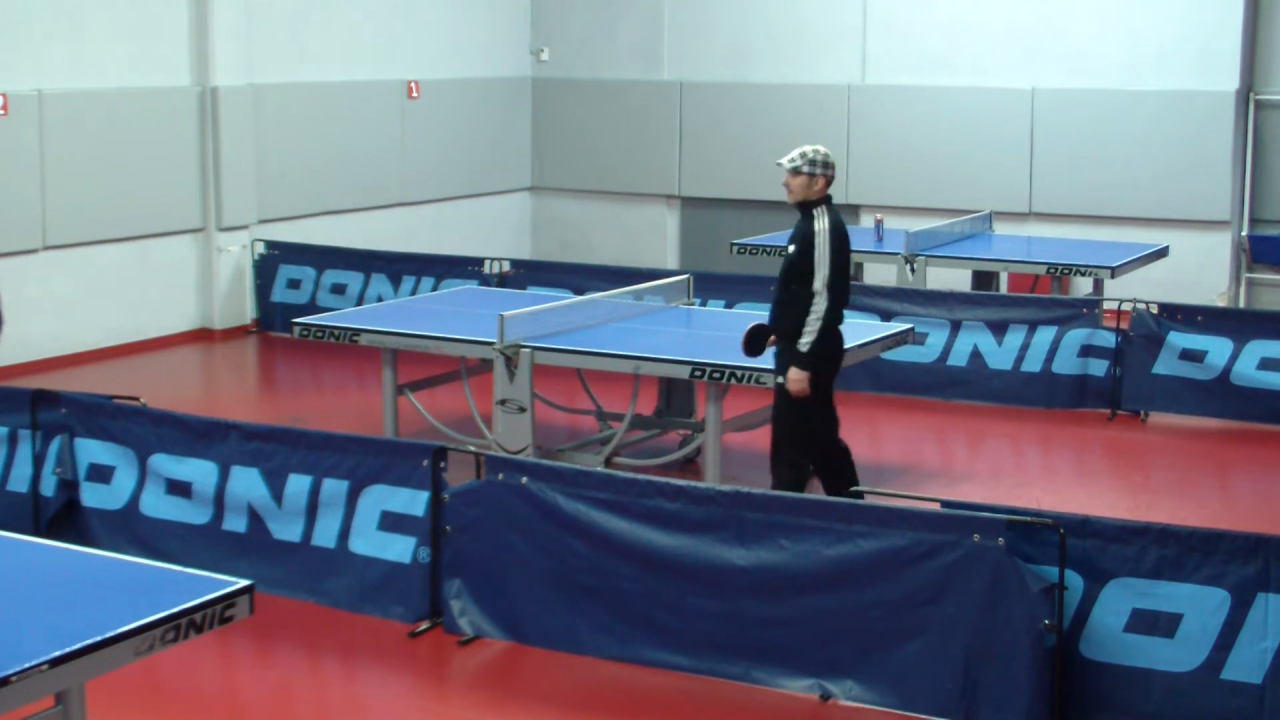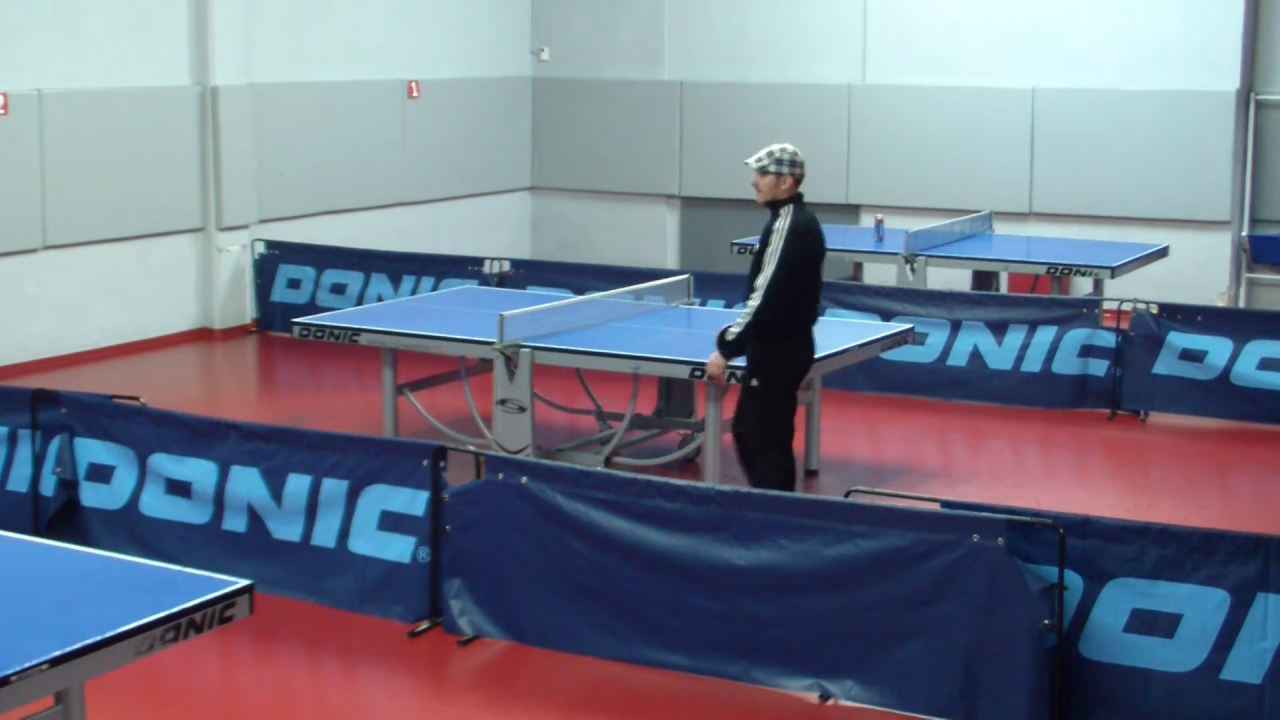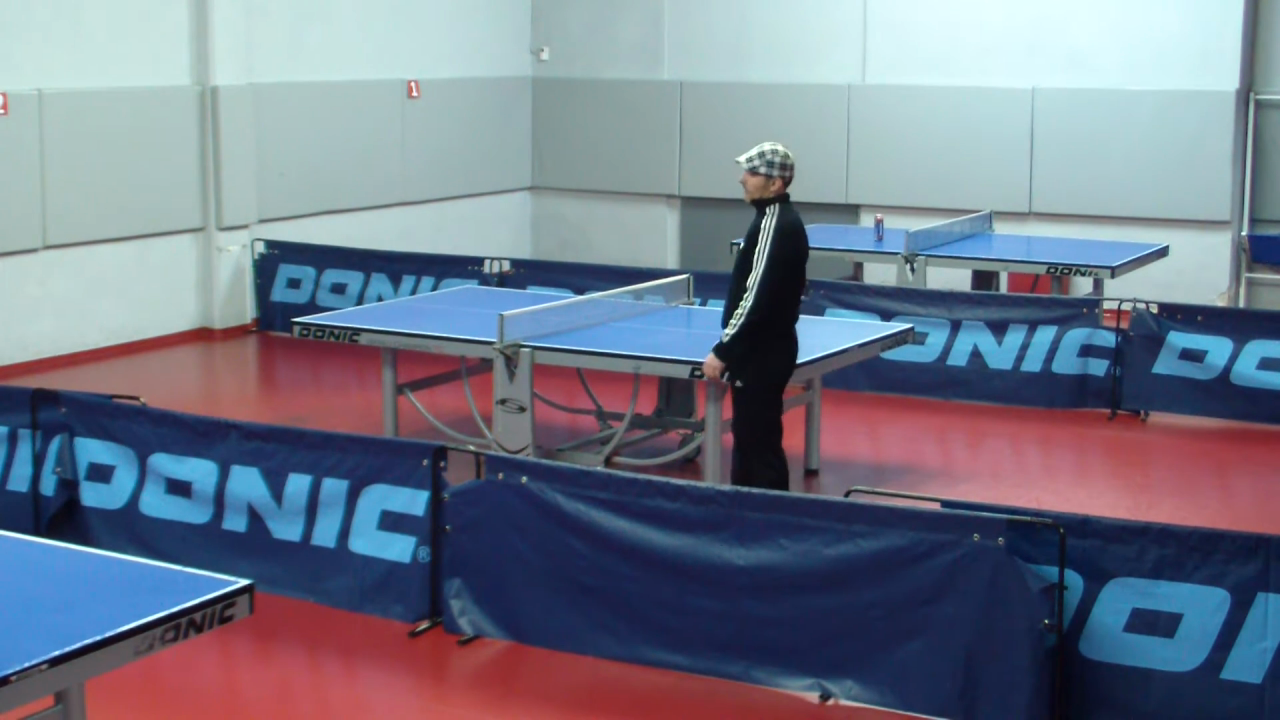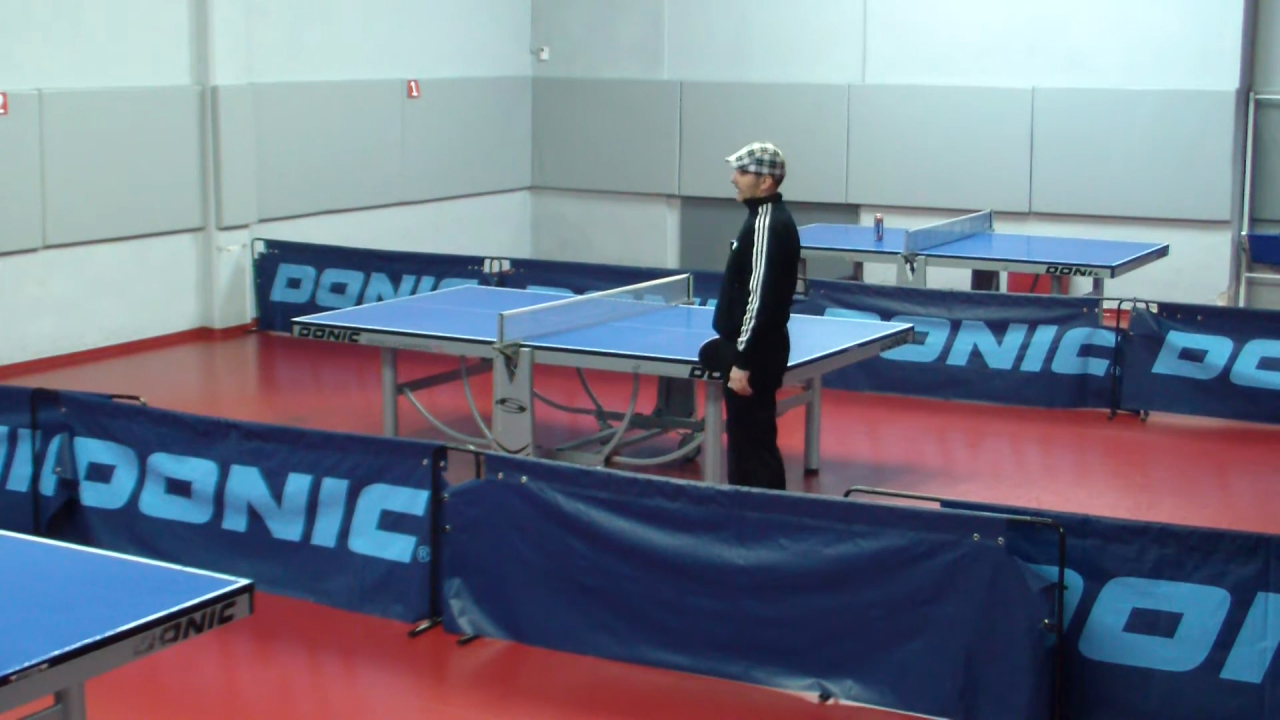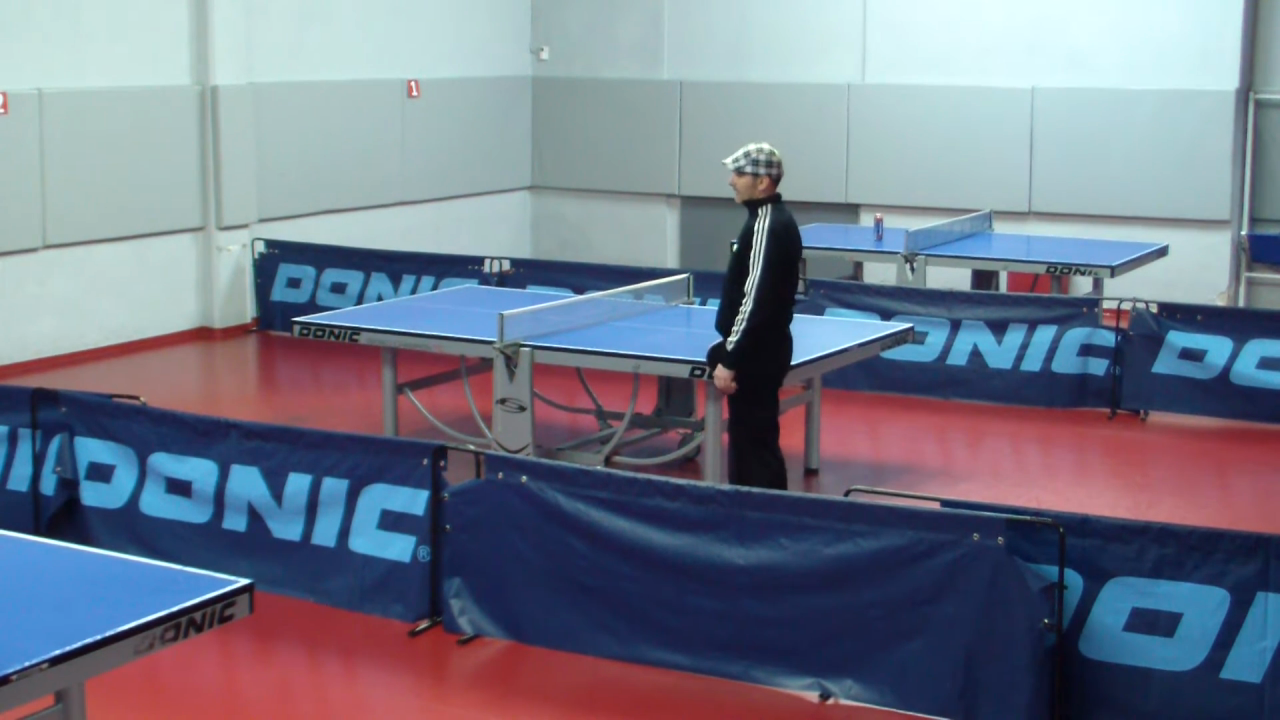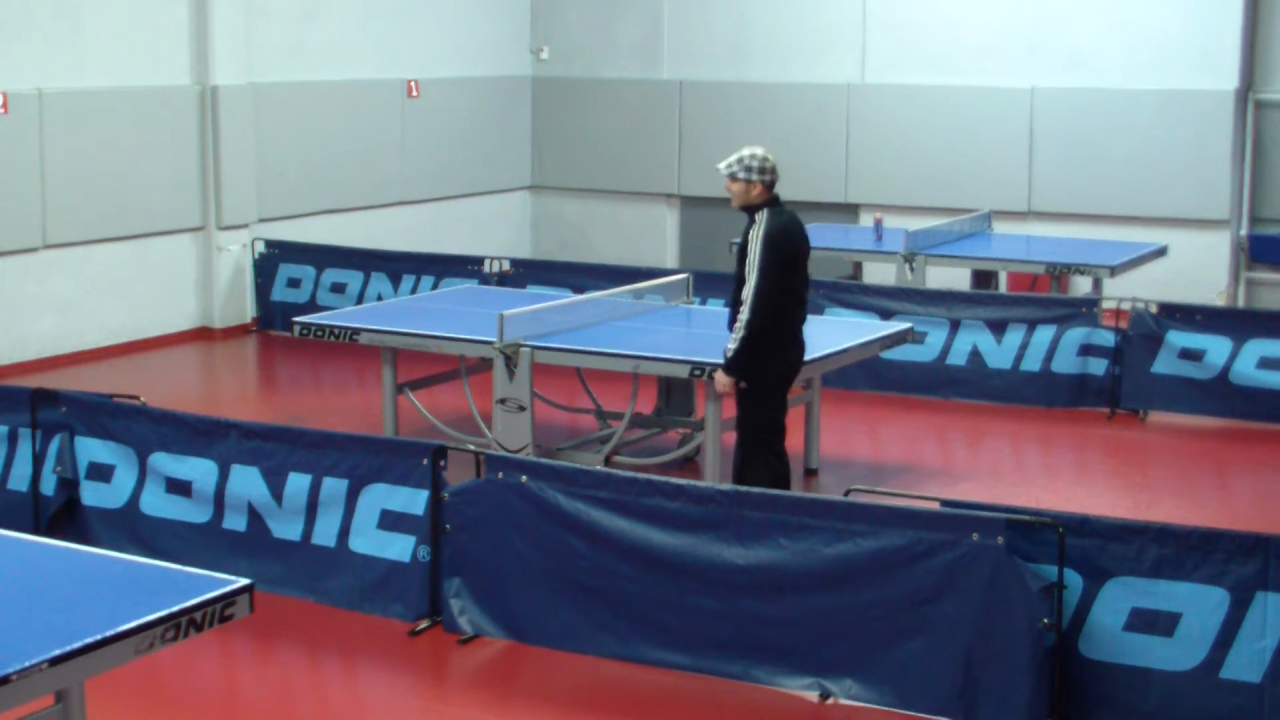
dt=0.3s
person 1, frame 1
left shoulder: (824, 228)
right shoulder: (812, 221)
left elbow: (822, 300)
left wrist: (800, 361)
right wrist: (781, 331)
left hip: (810, 354)
right hip: (808, 350)
left knee: (788, 444)
right knee: (821, 439)
person 1, frame 2
left shoulder: (789, 226)
right shoulder: (798, 220)
left elbow: (765, 297)
left wrist: (726, 349)
right wrist: (738, 342)
left hip: (779, 351)
right hip: (781, 345)
left knee: (767, 442)
right knee: (749, 430)
person 1, frame 3
left shoulder: (774, 226)
right shoulder: (782, 219)
left elbow: (756, 298)
left wrist: (721, 351)
right wrist: (730, 348)
left hip: (763, 352)
right hip: (765, 347)
left knee: (759, 442)
right knee: (749, 437)
person 1, frame 4
left shoulder: (767, 225)
right shoulder: (771, 218)
left elbow: (761, 301)
left wrist: (742, 361)
right wrist: (736, 350)
left hip: (756, 354)
right hip: (755, 348)
left knee: (754, 441)
right knee: (743, 436)
person 1, frame 5
left shoulder: (766, 227)
right shoulder: (778, 219)
left elbow: (755, 302)
left wrist: (729, 360)
left hip: (758, 354)
right hip: (765, 347)
left knee: (756, 442)
right knee: (746, 437)
person 1, frame 6
left shoulder: (764, 231)
right shoulder: (786, 220)
left elbow: (754, 307)
left wrist: (730, 366)
left hip: (767, 354)
right hip: (782, 345)
left knee: (761, 443)
right knee: (753, 437)
